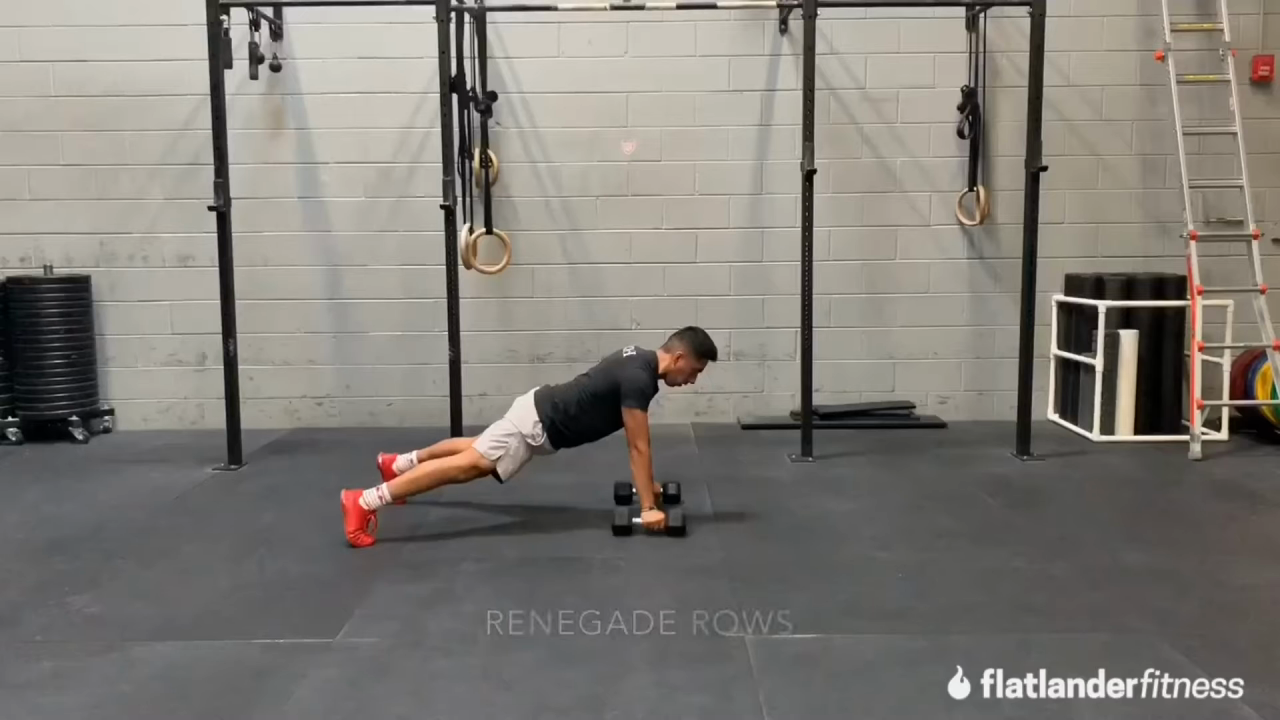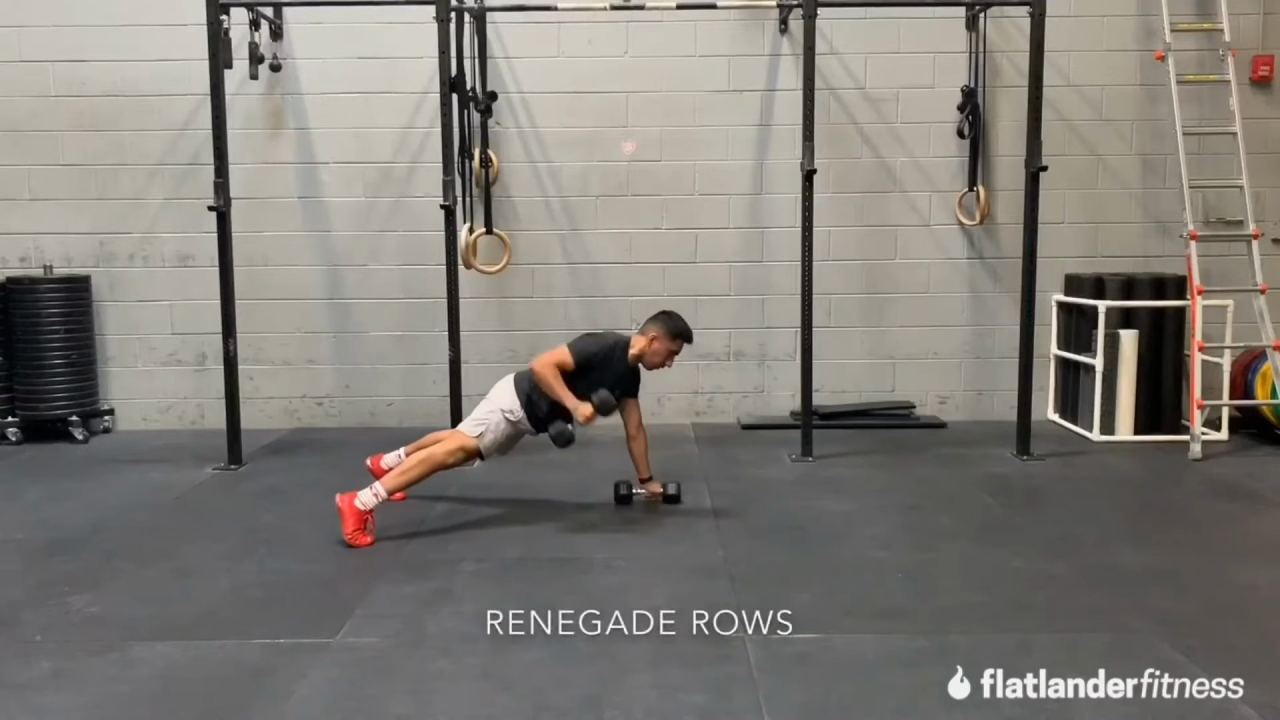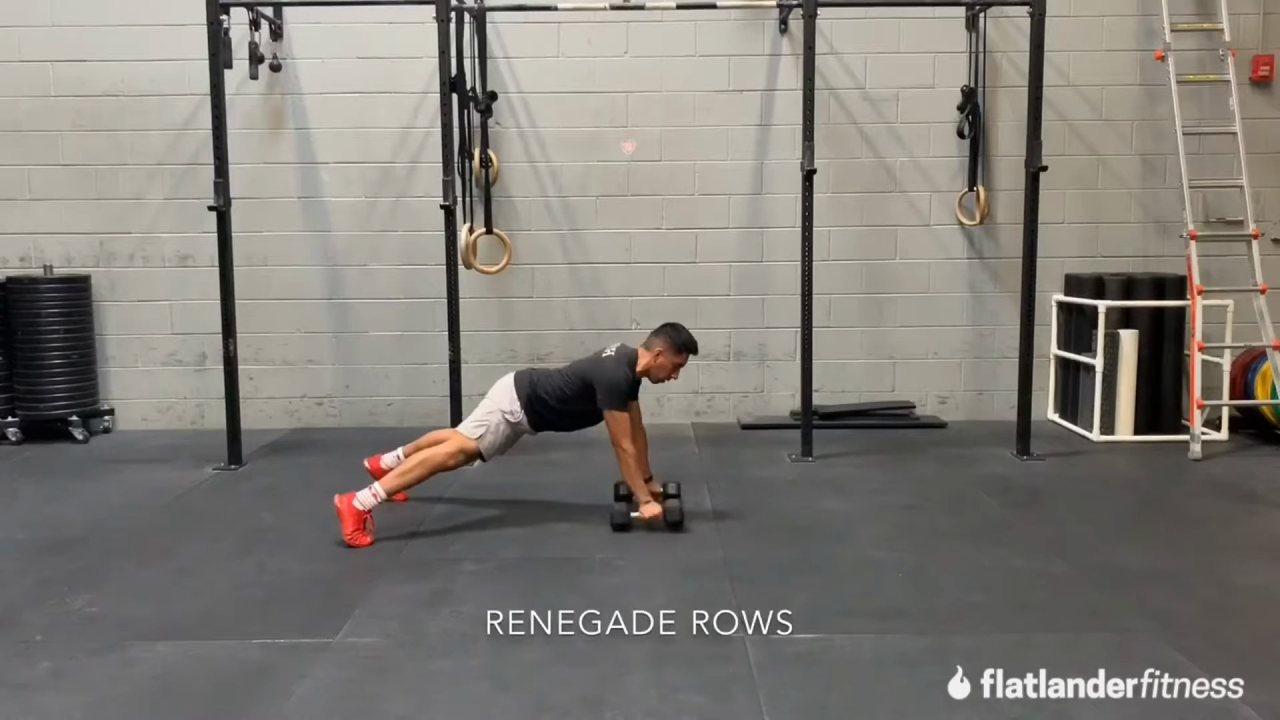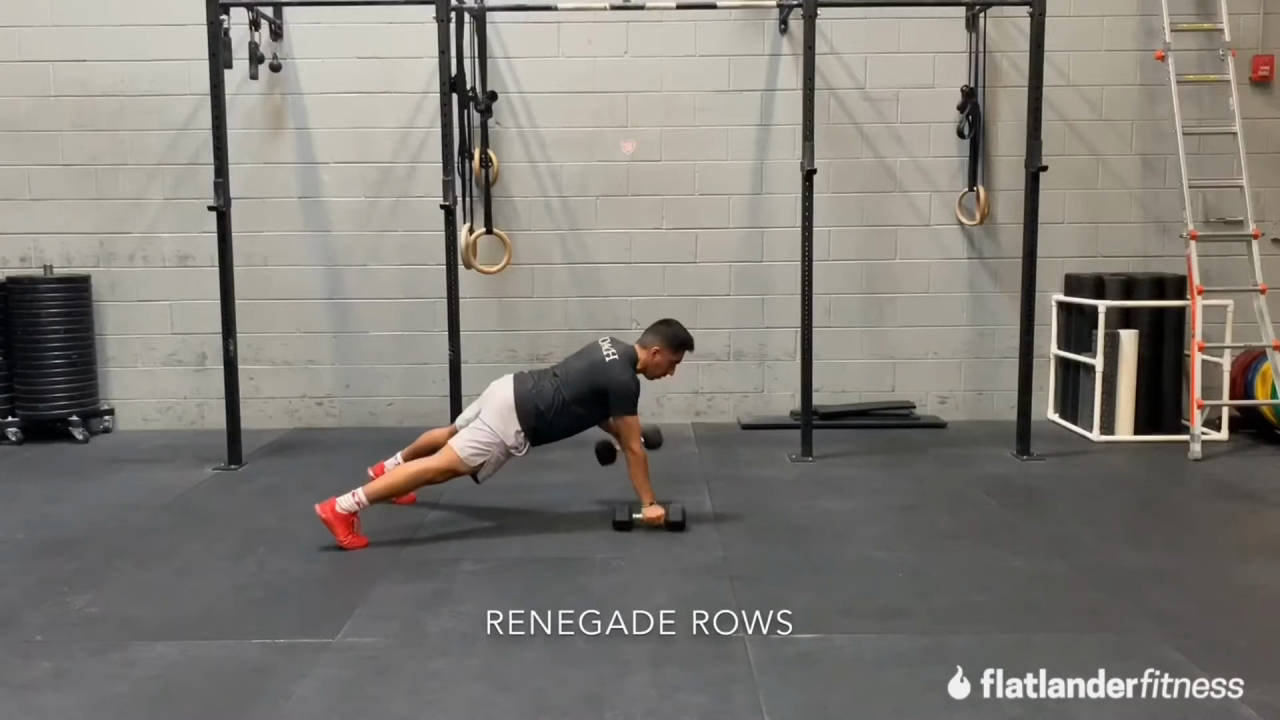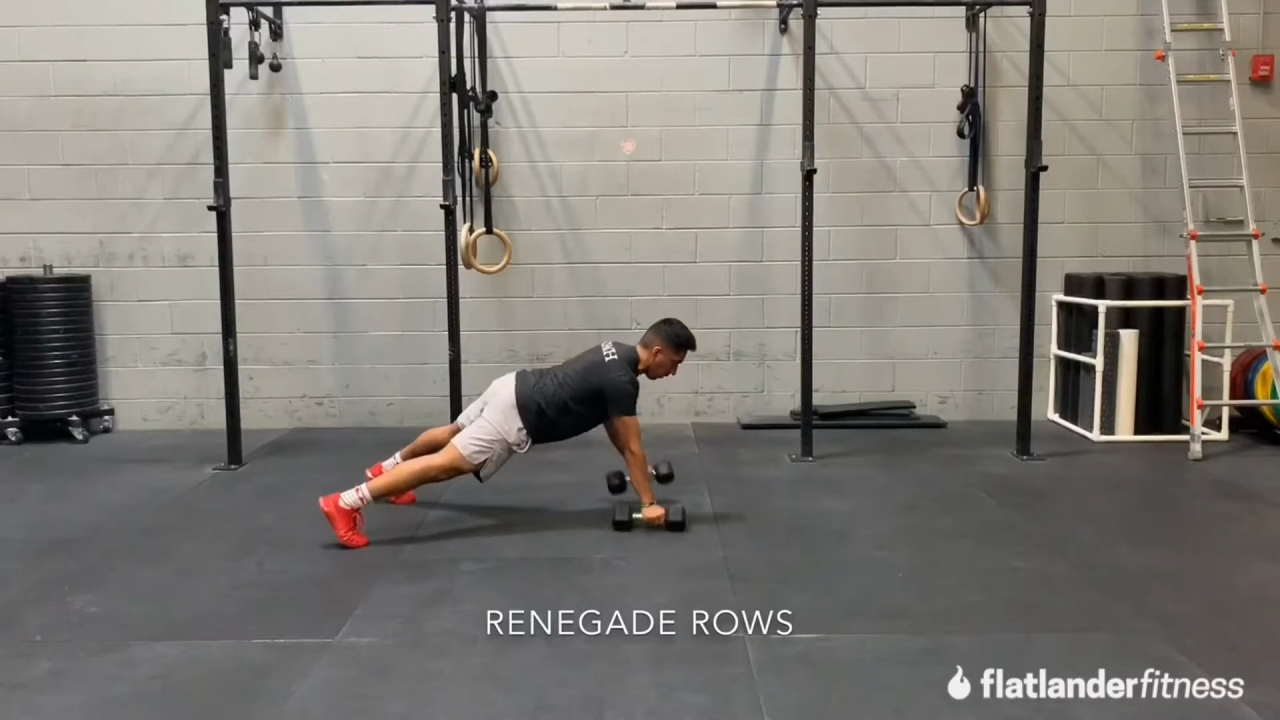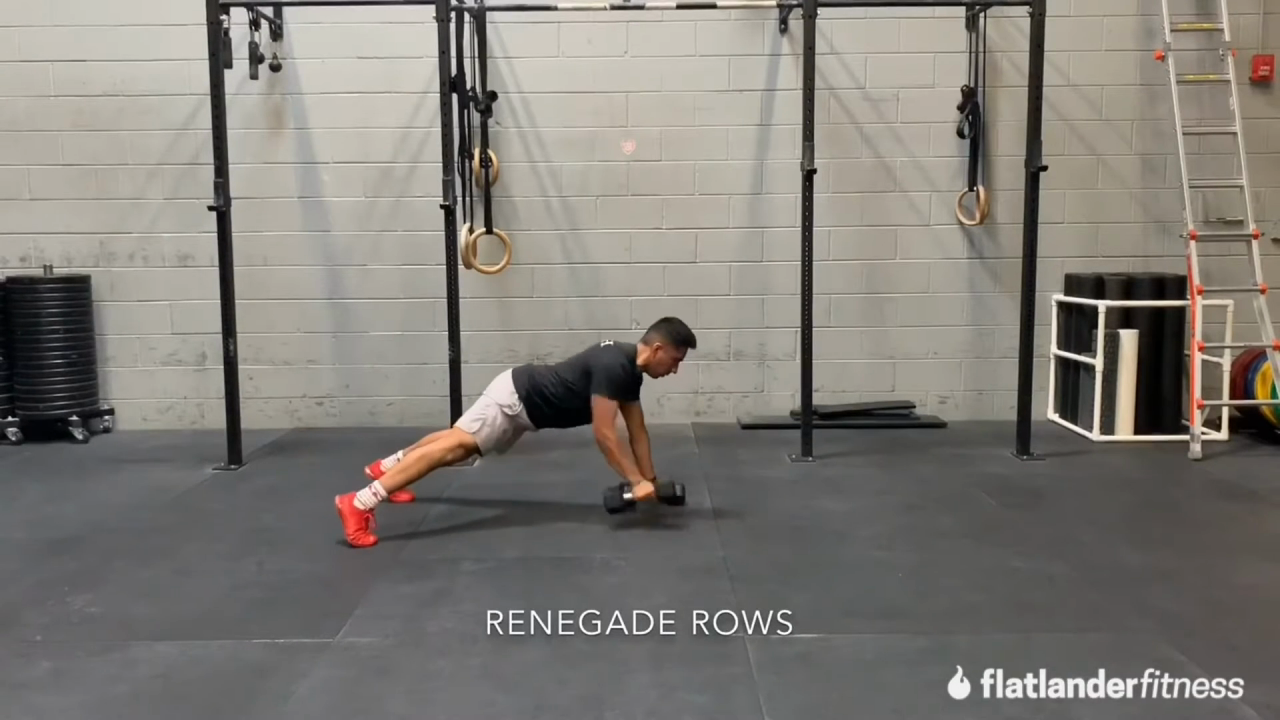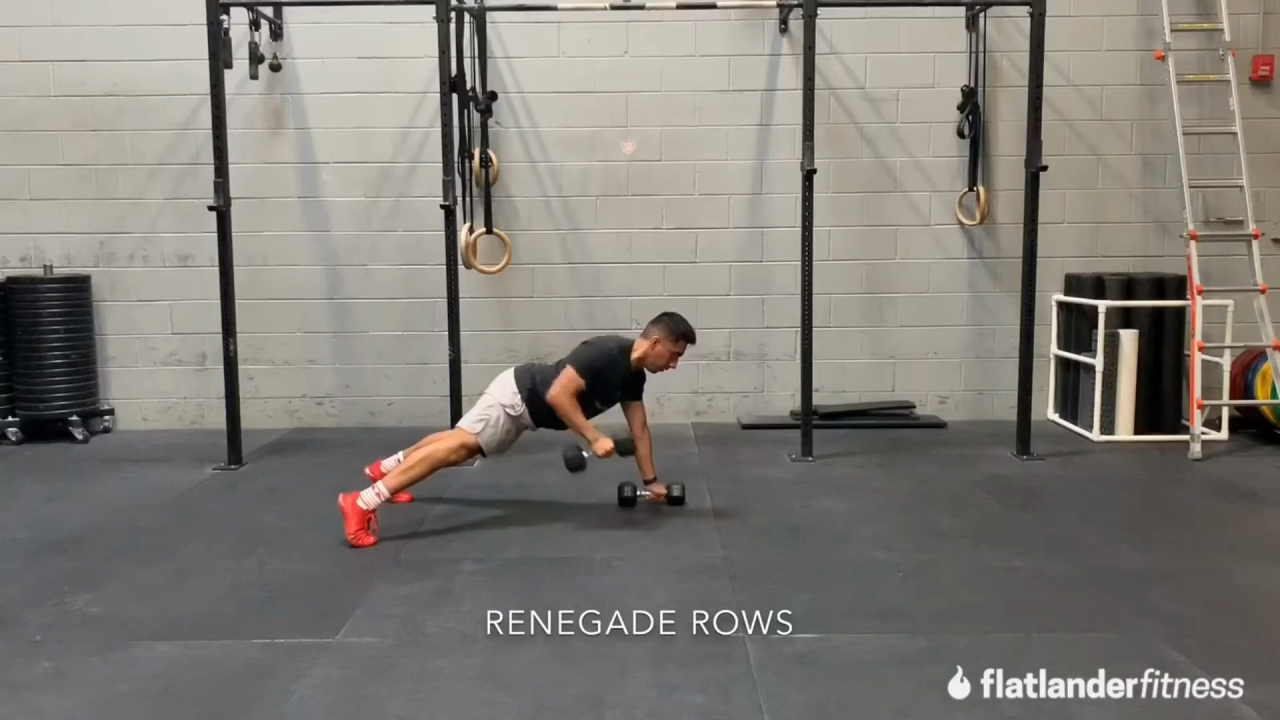
dt=0.7s
person 1, frame 1
left shoulder: (641, 361)
right shoulder: (639, 378)
left elbow: (638, 442)
right elbow: (638, 446)
left wrist: (648, 483)
right wrist: (648, 506)
left hip: (542, 410)
right hip: (540, 422)
left knee: (476, 448)
right knee: (470, 464)
left ankle: (399, 464)
right ankle: (365, 501)
person 1, frame 2
left shoulder: (629, 373)
right shoulder: (604, 346)
left elbow: (634, 428)
right elbow: (541, 365)
left wrist: (646, 480)
right wrist: (574, 403)
left hip: (530, 414)
right hip: (519, 399)
left knee: (459, 439)
right knee: (456, 449)
left ankle: (386, 462)
right ankle: (359, 502)
person 1, frame 3
left shoulder: (630, 370)
right shoulder: (615, 374)
left elbow: (637, 430)
right elbow: (623, 444)
left wrist: (649, 482)
right wrist: (643, 500)
left hip: (527, 405)
right hip: (518, 401)
left knee: (458, 438)
right knee: (455, 451)
left ankle: (386, 463)
right ankle: (359, 503)
person 1, frame 4
left shoulder: (615, 347)
right shoulder: (623, 380)
right elbow: (633, 448)
left wrist: (612, 426)
right wrist: (648, 503)
left hip: (512, 389)
right hip: (516, 418)
left knee: (451, 434)
right knee: (443, 466)
left ankle: (387, 468)
right ankle: (343, 507)
person 1, frame 5
left shoulder: (618, 352)
right shoulder: (622, 380)
left elbow: (606, 416)
right elbow: (632, 448)
left wrist: (641, 469)
right wrist: (648, 503)
left hip: (513, 388)
right hip: (518, 416)
left knee: (451, 433)
right knee: (446, 463)
left ankle: (386, 469)
right ankle: (347, 502)
person 1, frame 6
left shoulder: (631, 372)
right shoulder: (614, 364)
left elbow: (637, 429)
right elbow: (603, 433)
left wrist: (649, 478)
right wrist: (636, 482)
left hip: (525, 407)
right hip: (516, 396)
left knee: (458, 439)
right knee: (454, 446)
left ankle: (387, 466)
right ankle: (360, 503)
person 1, frame 7
left shoulder: (633, 374)
right shoulder: (607, 352)
left elbow: (639, 430)
right elbow: (557, 394)
left wrist: (651, 481)
right wrist: (595, 439)
left hip: (528, 409)
right hip: (519, 394)
left knee: (460, 440)
right knee: (458, 446)
left ankle: (386, 468)
right ankle: (363, 503)
